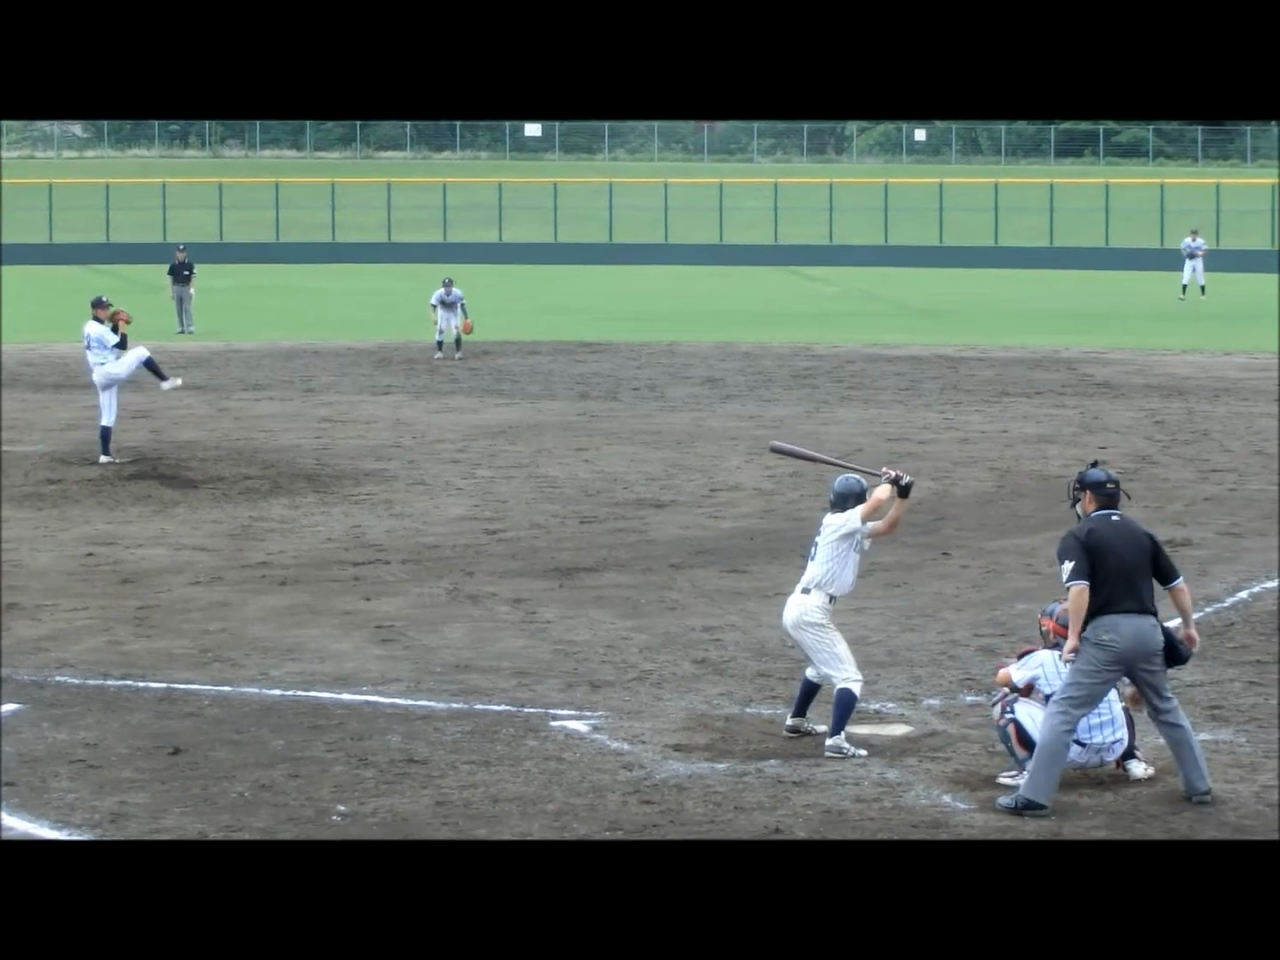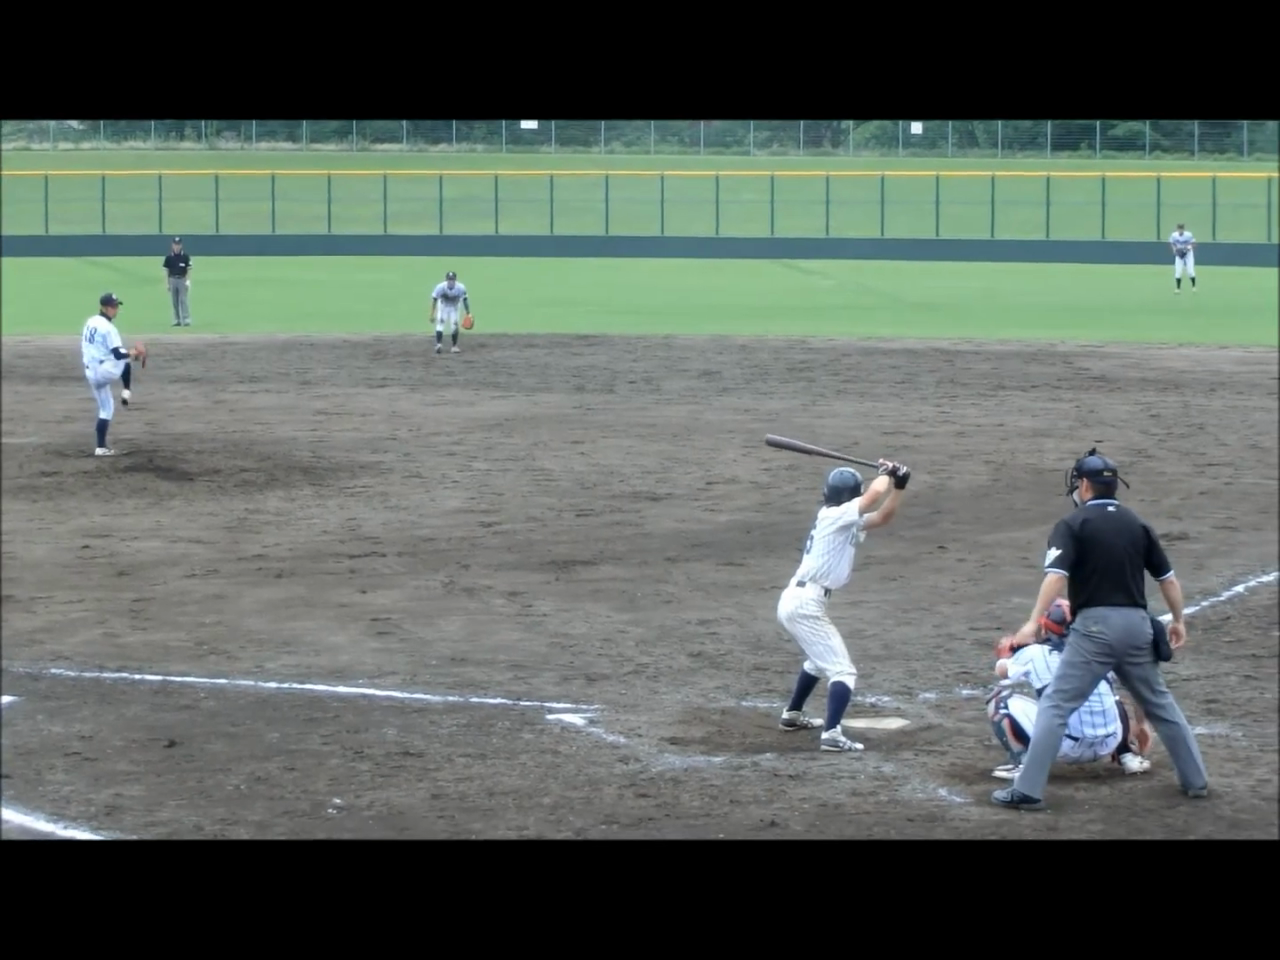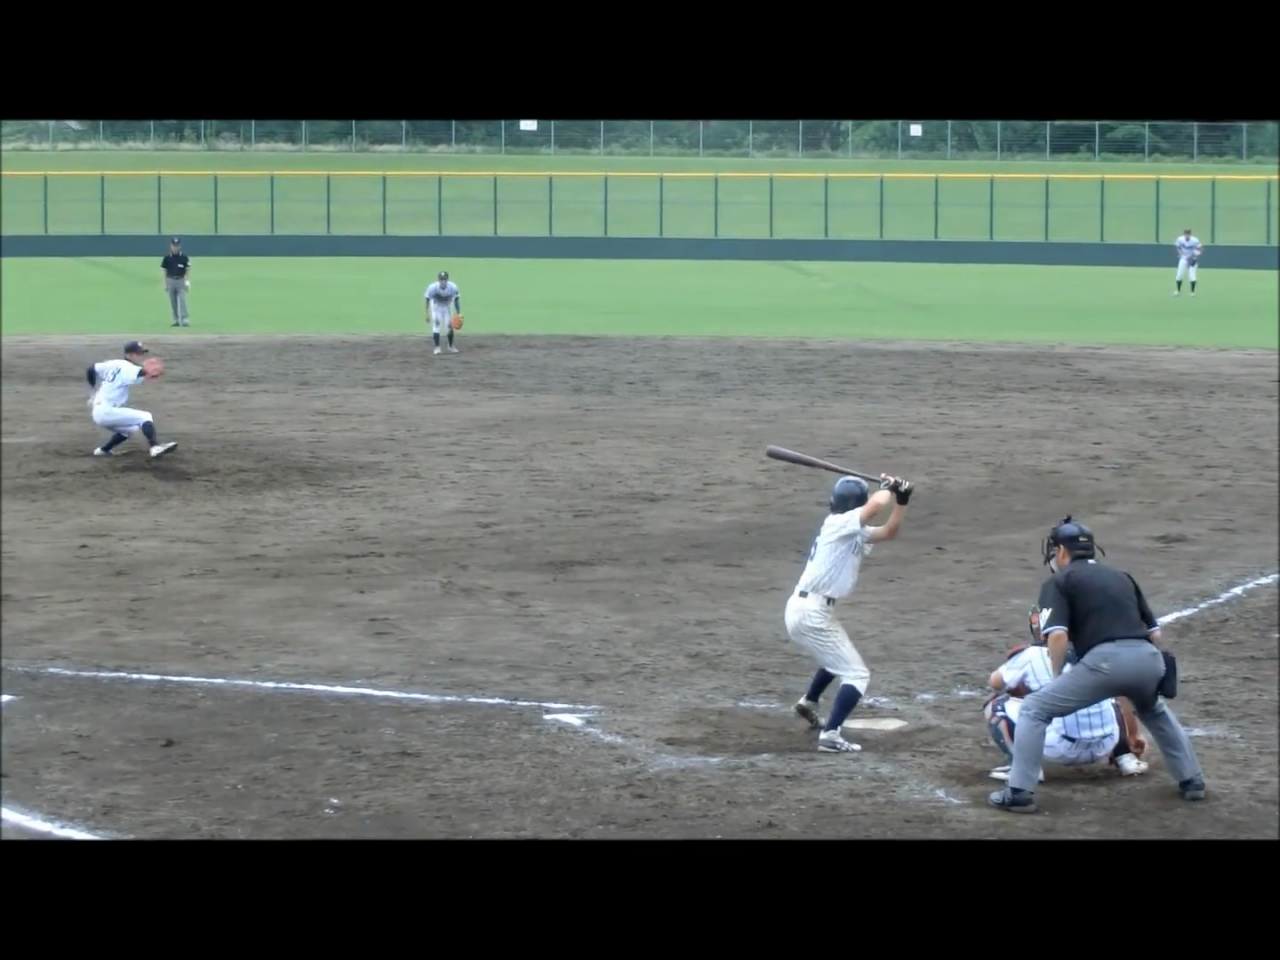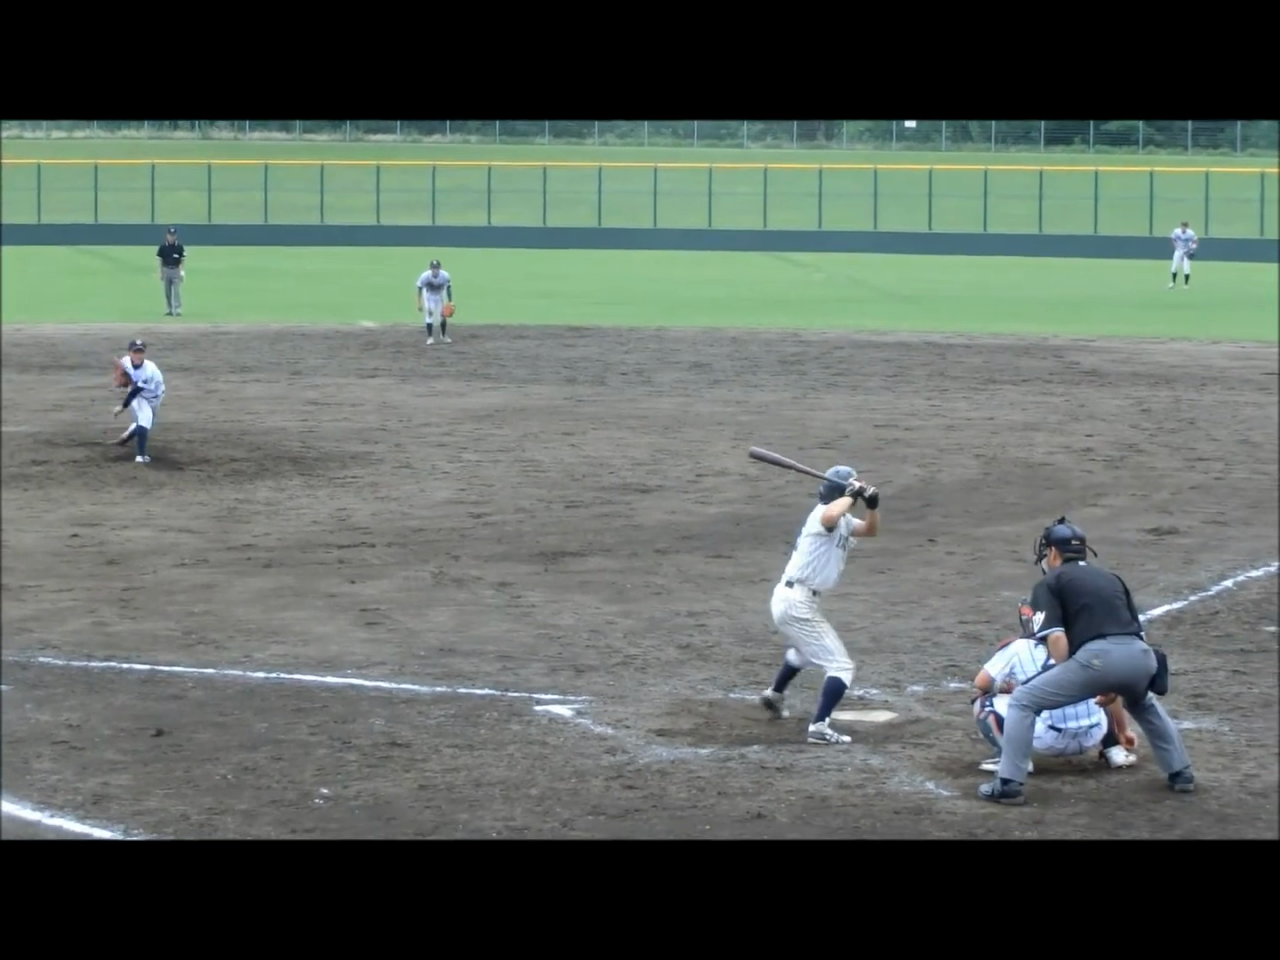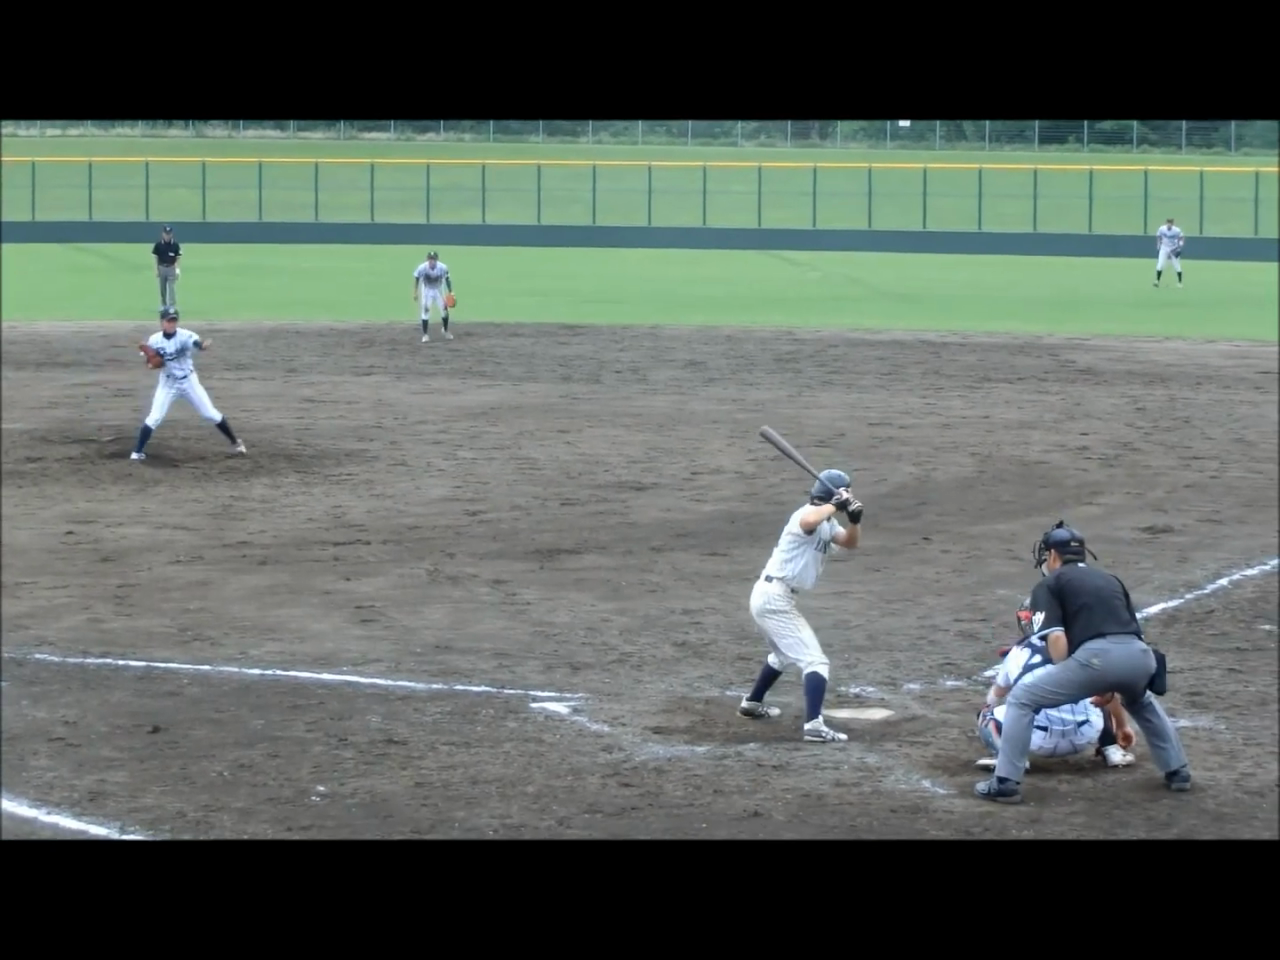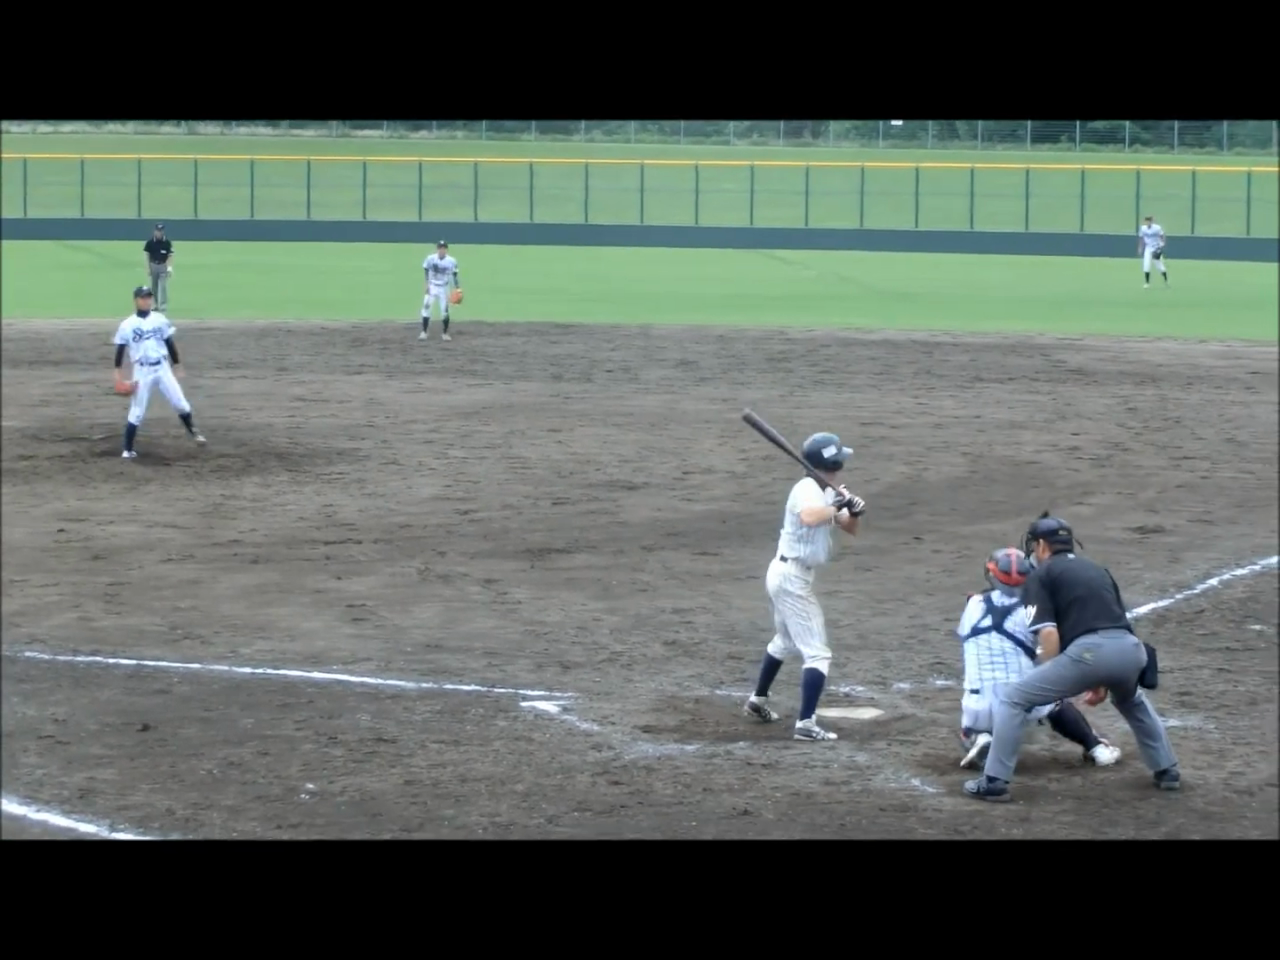
dt=0.5s
person 1, frame 1
left shoulder: (1078, 536)
right shoulder: (1143, 534)
left elbow: (1078, 590)
right elbow: (1177, 586)
left wrist: (1073, 636)
right wrist: (1188, 626)
left hip: (1106, 634)
right hip: (1148, 632)
left knee: (1063, 711)
right knee: (1166, 710)
left ankle: (1034, 796)
right ankle: (1199, 785)
person 1, frame 2
left shoulder: (1072, 524)
right shoulder: (1139, 525)
left elbow: (1056, 576)
right elbow: (1168, 579)
left wrist: (1033, 621)
right wrist: (1178, 620)
left hip: (1095, 627)
right hip: (1137, 625)
left knee: (1055, 706)
right knee: (1160, 704)
left ankle: (1027, 791)
right ankle: (1195, 780)
person 1, frame 3
left shoulder: (1057, 582)
right shoulder: (1121, 576)
left elbow: (1058, 635)
left wrist: (1057, 673)
left hip: (1105, 660)
right hip: (1149, 659)
left knee: (1034, 709)
right knee: (1154, 711)
left ankle: (1019, 792)
right ankle: (1192, 780)
person 1, frame 4
left shoulder: (1049, 583)
right shoulder: (1111, 578)
left elbow: (1056, 638)
left wrist: (1067, 682)
left hip: (1098, 658)
right hip: (1140, 657)
left knee: (1022, 701)
right knee: (1143, 704)
left ankle: (1009, 784)
right ankle: (1181, 773)
person 1, frame 5
left shoulder: (1048, 584)
right shoulder: (1110, 580)
left elbow: (1056, 637)
left wrist: (1067, 682)
right wrist: (1110, 685)
left hip: (1097, 656)
right hip: (1140, 656)
left knee: (1021, 699)
right knee: (1141, 703)
left ankle: (1005, 783)
right ankle: (1178, 771)
person 1, frame 6
left shoulder: (1039, 576)
right shoulder: (1098, 571)
left elbow: (1048, 633)
left wrist: (1055, 679)
right wrist: (1103, 680)
left hip: (1089, 652)
right hip: (1130, 649)
left knee: (1012, 698)
right knee: (1131, 701)
left ankle: (995, 782)
right ankle: (1166, 770)
person 2, frame 1
left shoulder: (853, 529)
right shoulder: (840, 522)
left elbow: (887, 526)
right elbow: (877, 501)
left wrist: (902, 495)
right wrist: (888, 481)
left hip: (801, 607)
right hip: (811, 611)
left knee: (822, 667)
right knee: (849, 677)
left ankle: (796, 721)
right ankle: (836, 740)
person 2, frame 2
left shoulder: (845, 520)
right shoulder: (836, 516)
left elbow: (882, 517)
right elbow: (875, 493)
left wrist: (899, 485)
right wrist: (886, 472)
left hip: (795, 601)
right hip: (805, 604)
left knee: (820, 659)
right knee: (842, 670)
left ankle: (792, 714)
right ankle: (832, 734)
person 2, frame 3
left shoulder: (854, 530)
right shoulder: (839, 524)
left elbow: (888, 532)
right elbow: (876, 504)
left wrist: (901, 500)
right wrist: (888, 487)
left hip: (809, 609)
right hip: (811, 614)
left knee: (839, 656)
right knee: (856, 674)
left ankle: (809, 703)
right ankle: (830, 735)
person 2, frame 4
left shoulder: (841, 520)
right shoulder: (823, 516)
left elbow: (870, 530)
right elbow: (830, 515)
left wrist: (872, 504)
right wrist: (852, 494)
left hip: (792, 599)
right hip: (796, 603)
left knee: (805, 649)
right knee: (841, 666)
left ankle: (775, 694)
right ankle: (819, 727)
person 2, frame 5
left shoulder: (826, 520)
right shoulder: (807, 514)
left elbow: (850, 543)
right elbow: (808, 521)
left wrist: (854, 520)
right wrist: (835, 505)
left hip: (771, 596)
right hip: (774, 598)
left knee: (784, 654)
right knee: (815, 660)
left ankle: (752, 702)
right ankle: (814, 724)
person 2, frame 6
left shoulder: (828, 493)
right shoulder: (806, 489)
left elbow: (850, 529)
right elbow: (810, 519)
left wrist: (854, 510)
right wrist: (837, 506)
left hip: (785, 574)
right hip: (792, 576)
left knee: (784, 641)
right knee: (817, 652)
left ankle: (759, 700)
right ankle: (806, 723)
